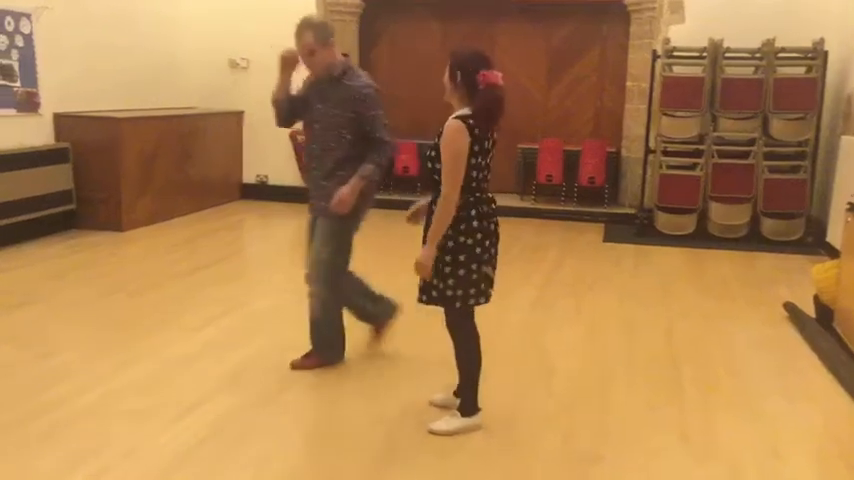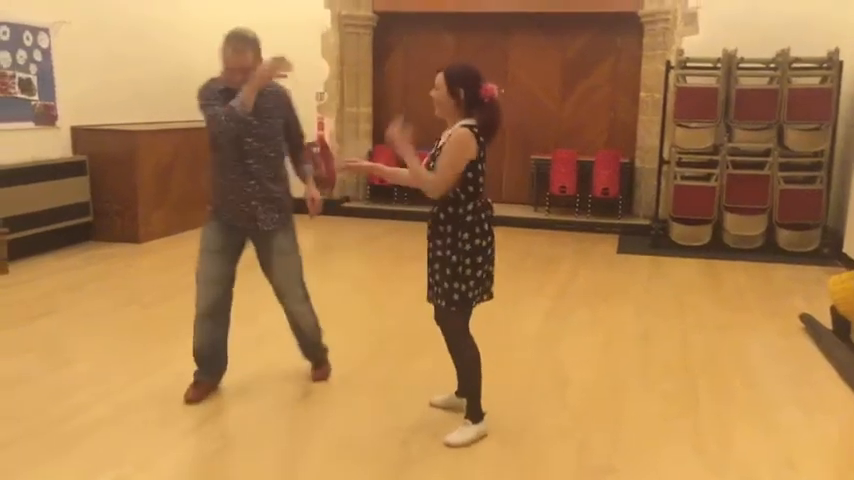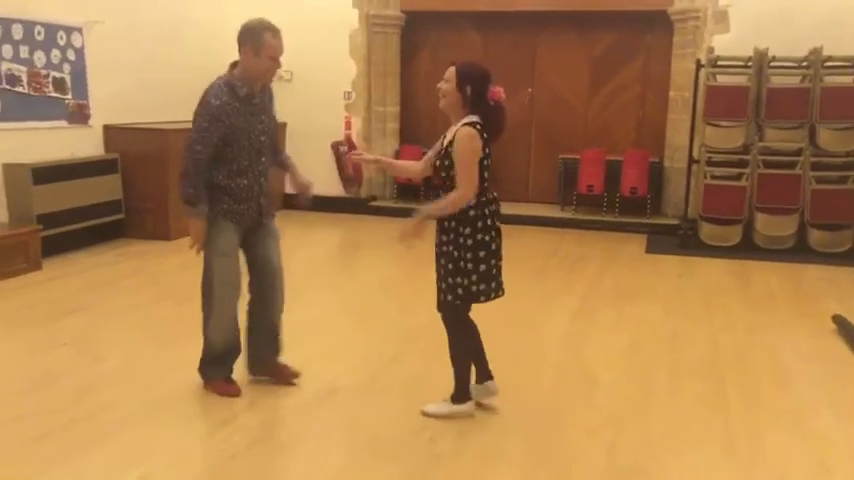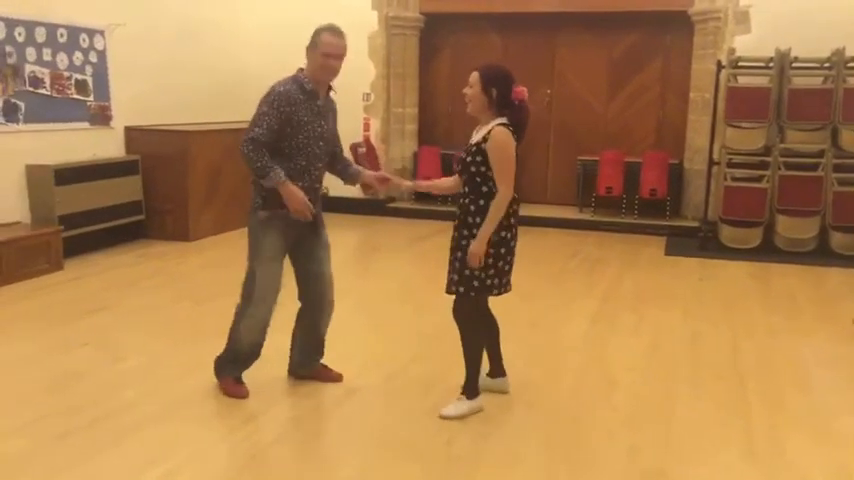
dt=0.7s
person 1, frame 1
left shoulder: (359, 88)
right shoulder: (314, 83)
left elbow: (382, 146)
right elbow: (284, 118)
left wrist: (356, 185)
right wrist: (285, 76)
left hip: (343, 196)
right hip: (319, 193)
left knee: (320, 274)
right knee: (327, 270)
left ankle: (327, 348)
right ankle: (378, 310)
person 1, frame 2
left shoulder: (277, 96)
right shoulder: (212, 92)
left elbow: (296, 145)
right elbow: (223, 129)
left wrist: (309, 183)
right wrist: (252, 85)
left hip: (273, 210)
right hip: (225, 212)
left knee: (292, 290)
right knee: (211, 296)
left ankle: (316, 353)
right ankle: (207, 373)
person 1, frame 3
left shoulder: (264, 92)
right shoulder: (217, 100)
right elbow: (195, 162)
left wrist: (291, 171)
right wrist: (198, 215)
left hip: (260, 206)
right hip: (223, 210)
left knee: (270, 284)
right knee: (223, 292)
left ankle: (263, 358)
right ankle: (215, 369)
person 1, frame 4
left shoulder: (329, 104)
right shoulder: (283, 94)
left elbow: (332, 157)
right elbow: (252, 147)
left wrist: (363, 176)
right wrist: (285, 188)
left hip: (310, 214)
right hip: (273, 211)
left knee: (320, 292)
right knee: (261, 296)
left ankle: (305, 361)
right ankle: (230, 368)
person 2, frame 1
left shoulder: (457, 127)
right shoulder: (480, 123)
left elbow: (451, 195)
left wrist: (429, 247)
right wrist: (427, 205)
left hip: (460, 233)
right hip: (476, 227)
left knee: (459, 320)
right knee: (459, 317)
left ankle: (469, 411)
right ankle: (463, 392)
person 2, frame 2
left shoulder: (462, 136)
right shoulder: (454, 133)
left elbow: (434, 186)
right elbow: (425, 180)
left wrist: (404, 148)
right wrist: (374, 168)
left hip: (464, 237)
right hip: (451, 236)
left knee: (455, 324)
right knee: (449, 319)
left ankle: (476, 417)
right ankle: (464, 393)
person 2, frame 3
left shoulder: (467, 134)
right shoulder: (456, 131)
left elbow: (465, 194)
right elbow: (421, 169)
left wrist: (422, 216)
right wrist: (378, 160)
left hip: (468, 233)
right hip: (462, 231)
left knee: (454, 313)
right knee: (456, 310)
left ankle: (462, 398)
right ankle: (483, 380)
person 2, frame 4
left shoulder: (500, 134)
right shoulder: (480, 132)
left elbow: (505, 193)
right elbow: (461, 182)
left wrist: (482, 239)
right wrist: (415, 185)
left hip: (489, 231)
right hip: (472, 227)
left knee: (465, 309)
right knee: (476, 306)
left ankle: (471, 394)
right ankle: (497, 375)
